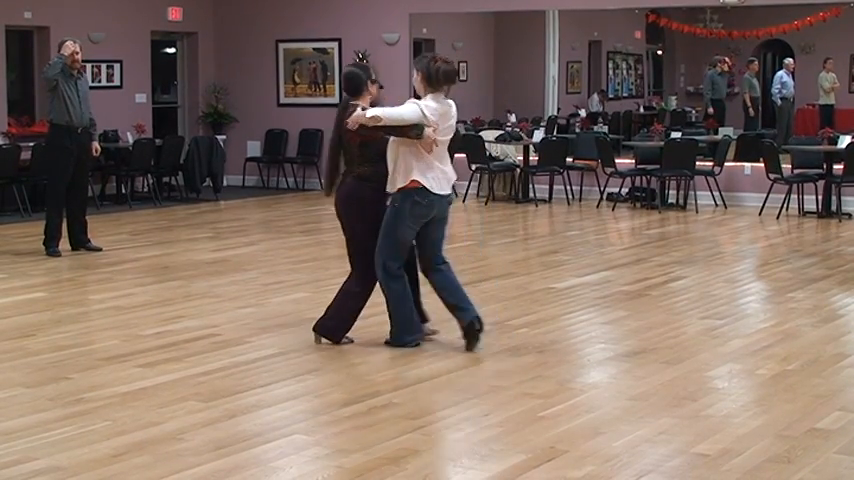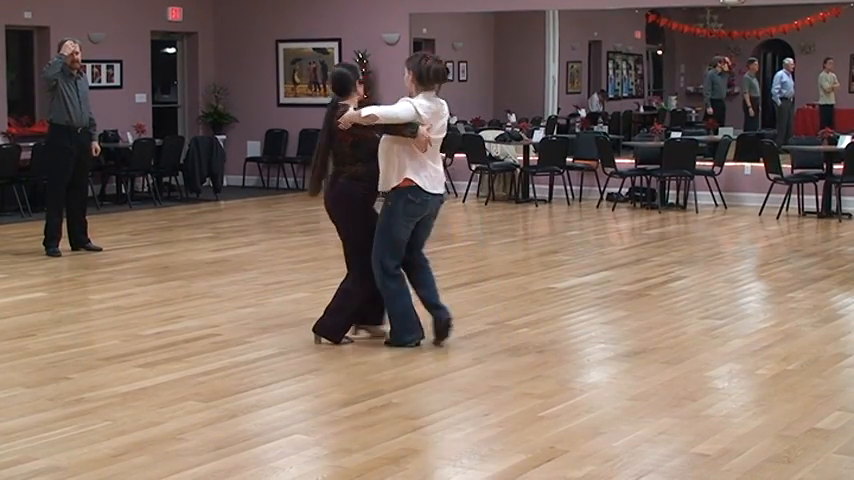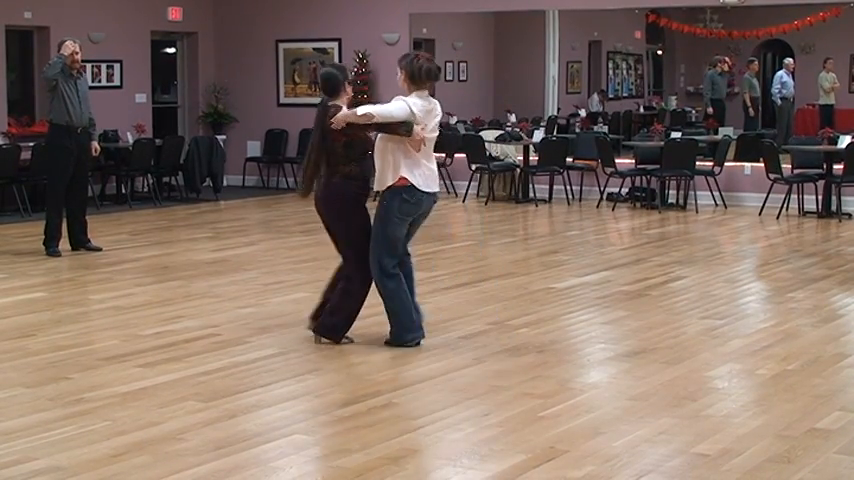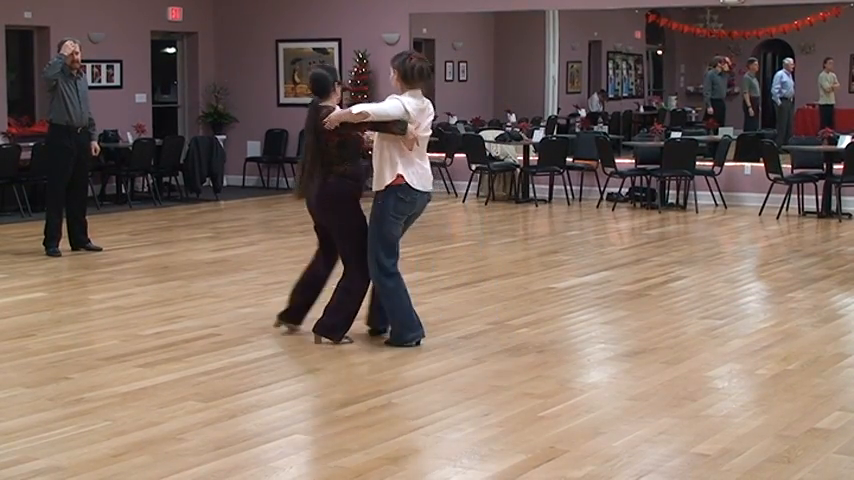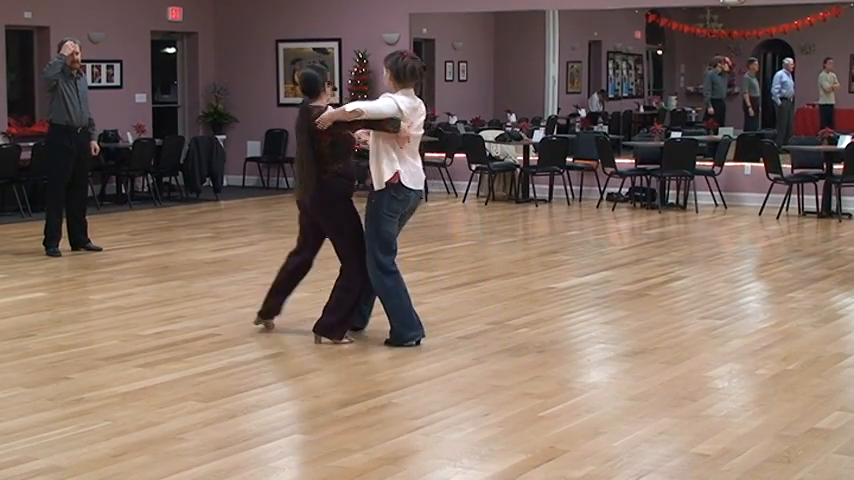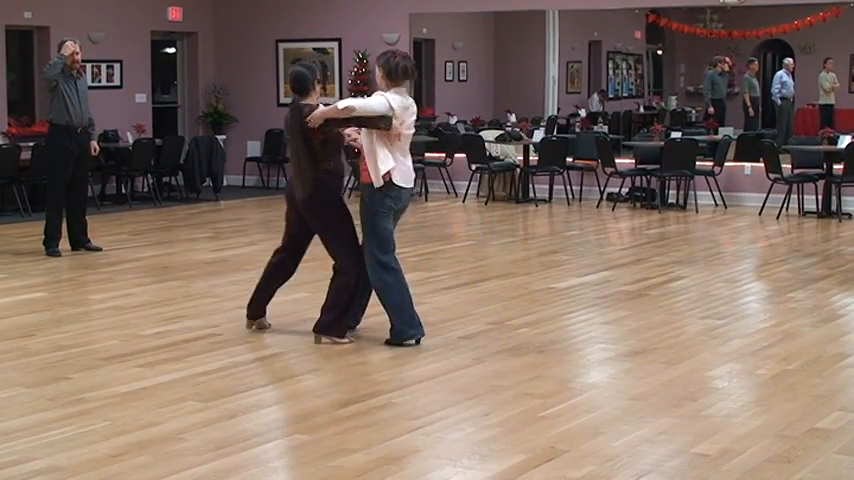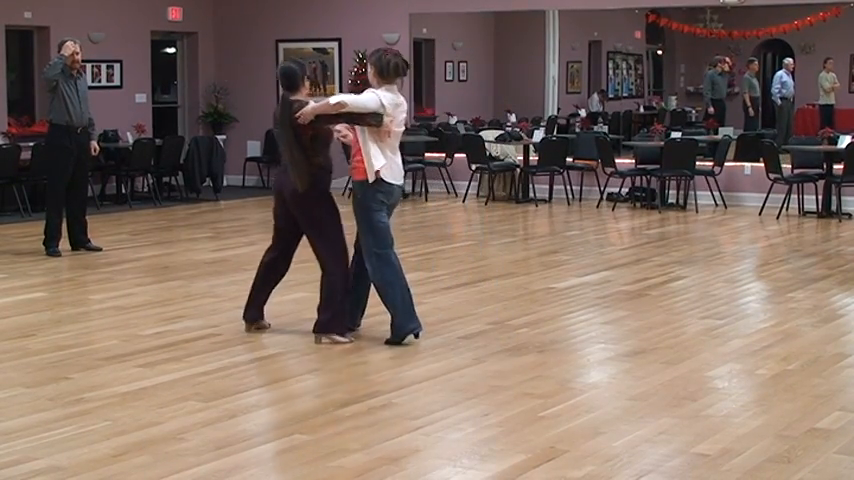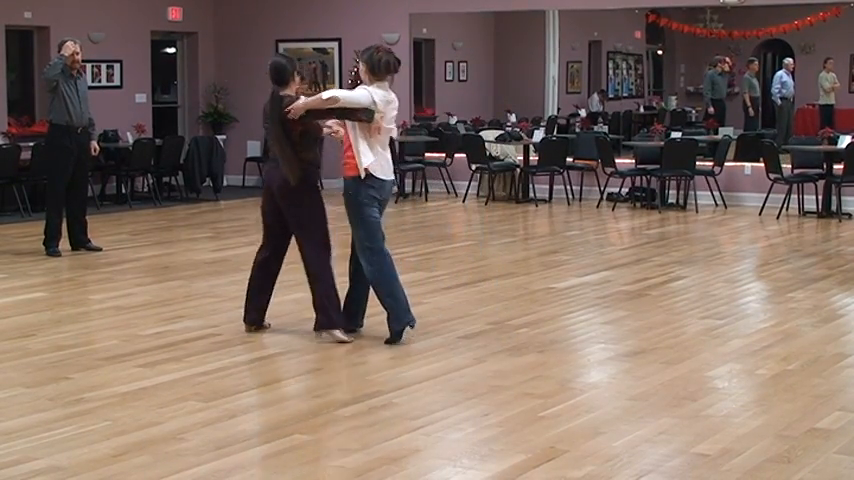
dt=0.1s
person 1, frame 1
left shoulder: (419, 109)
right shoulder: (449, 108)
left elbow: (379, 115)
left wrist: (356, 119)
left hip: (414, 193)
right hip: (441, 193)
left knee: (388, 263)
right knee: (433, 261)
left ankle: (406, 332)
right ankle: (467, 317)
person 1, frame 2
left shoulder: (411, 107)
right shoulder: (441, 108)
left elbow: (374, 114)
left wrist: (350, 118)
left hip: (408, 192)
right hip: (433, 193)
left knee: (385, 263)
right knee: (414, 257)
left ankle: (406, 332)
right ankle: (439, 314)
person 1, frame 3
left shoulder: (406, 106)
right shoulder: (433, 106)
left elbow: (369, 113)
left wrist: (343, 117)
right wrist: (380, 137)
left hip: (403, 190)
right hip: (428, 190)
left knee: (384, 262)
right knee: (398, 254)
left ankle: (406, 331)
right ankle: (407, 321)
person 1, frame 4
left shoulder: (400, 105)
right shoulder: (425, 106)
left elbow: (364, 111)
left wrist: (337, 117)
right wrist: (371, 138)
left hip: (398, 189)
right hip: (420, 190)
left knee: (382, 261)
right knee: (387, 253)
left ankle: (406, 331)
right ankle: (381, 319)
person 1, frame 5
left shoulder: (393, 103)
right shoulder: (417, 105)
left elbow: (358, 109)
left wrist: (331, 116)
right wrist: (366, 138)
left hip: (391, 188)
right hip: (412, 188)
left knee: (382, 260)
right knee: (378, 253)
left ankle: (407, 330)
right ankle: (357, 316)
person 1, frame 6
left shoulder: (385, 101)
right shoulder: (408, 103)
left elbow: (349, 105)
left wrist: (322, 114)
right wrist: (358, 135)
left hip: (384, 186)
right hip: (402, 186)
left knee: (381, 258)
right knee: (373, 252)
left ankle: (407, 328)
person 1, frame 7
left shoulder: (376, 98)
right shoulder: (398, 101)
left elbow: (340, 102)
left wrist: (312, 110)
right wrist: (349, 134)
left hip: (372, 183)
right hip: (391, 183)
left knee: (380, 255)
right knee: (366, 251)
left ankle: (405, 323)
right ankle: (351, 316)
person 1, frame 8
left shoulder: (368, 95)
right shoulder: (389, 98)
left elbow: (333, 97)
left wrist: (303, 106)
right wrist: (340, 129)
left hip: (363, 179)
right hip: (382, 179)
left knee: (372, 250)
right knee: (362, 247)
left ankle: (400, 316)
right ankle: (352, 317)
person 2, frame 1
left shoulder: (353, 114)
left elbow: (377, 137)
right elbow: (384, 124)
right wrist: (420, 132)
left hip: (361, 195)
right hip: (360, 198)
left knee: (403, 254)
right knee: (366, 266)
right ankle: (330, 329)
person 2, frame 2
left shoulder: (341, 114)
right elbow: (379, 122)
right wrist: (414, 130)
left hip: (350, 194)
right hip: (351, 197)
right knee: (364, 265)
left ankle: (367, 318)
right ankle: (330, 329)
person 2, frame 3
left shoulder: (329, 115)
right shoulder: (342, 116)
right elbow: (376, 121)
left wrist: (371, 139)
right wrist: (410, 129)
left hip: (331, 194)
right hip: (344, 197)
left knee: (353, 259)
right knee: (363, 265)
left ankle: (323, 316)
right ankle: (329, 329)
person 2, frame 4
left shoulder: (318, 115)
right shoulder: (335, 116)
right elbow: (368, 120)
left wrist: (362, 138)
right wrist: (403, 128)
left hip: (323, 193)
right hip: (338, 196)
left knee: (326, 256)
right knee: (360, 264)
left ankle: (291, 314)
right ankle: (330, 329)
person 2, frame 5
left shoulder: (306, 116)
right elbow: (361, 119)
left wrist: (353, 139)
right wrist: (396, 126)
left hip: (311, 193)
right hip: (331, 194)
left knee: (303, 253)
right knee: (355, 262)
left ankle: (268, 311)
right ankle: (329, 328)
person 2, frame 6
left shoulder: (295, 114)
right shoulder: (318, 114)
left wrist: (343, 137)
right wrist: (387, 124)
left hip: (301, 190)
right hip: (321, 192)
left knee: (289, 251)
right knee: (349, 259)
left ankle: (256, 313)
right ankle: (330, 328)
person 2, frame 7
left shoulder: (284, 110)
right elbow: (343, 113)
left wrist: (330, 132)
right wrist: (378, 121)
left hip: (287, 184)
right hip: (310, 188)
left knee: (279, 249)
right knee: (333, 255)
left ankle: (253, 315)
right ankle: (329, 326)
person 2, frame 8
left shoulder: (273, 106)
right shoulder: (298, 105)
left wrist: (322, 127)
left hip: (275, 179)
right hip: (298, 184)
left knee: (271, 247)
right knee: (315, 251)
left ankle: (254, 317)
right ankle: (329, 322)
person 3, frame 1
left shoulder: (83, 79)
right shoulder: (58, 77)
right elbow: (47, 75)
left wrist: (93, 138)
right wrist: (62, 55)
left hip: (82, 137)
right hip: (61, 137)
left knee: (80, 192)
right knee: (57, 191)
left ankle: (80, 239)
right ankle: (52, 242)
person 3, frame 2
left shoulder: (83, 79)
right shoulder: (58, 77)
right elbow: (47, 74)
left wrist: (93, 138)
right wrist: (61, 55)
left hip: (82, 137)
right hip: (61, 136)
left knee: (80, 192)
right knee: (57, 191)
left ankle: (80, 239)
right ankle: (51, 242)
person 3, frame 3
left shoulder: (83, 79)
right shoulder: (57, 77)
right elbow: (47, 74)
left wrist: (93, 137)
right wrist: (61, 55)
left hip: (81, 137)
right hip: (61, 136)
left knee: (79, 192)
right knee: (57, 191)
left ankle: (80, 239)
right ankle: (52, 242)
person 3, frame 4
left shoulder: (82, 79)
right shoulder: (57, 77)
right elbow: (47, 74)
left wrist: (92, 137)
right wrist: (61, 55)
left hip: (81, 137)
right hip: (61, 136)
left knee: (79, 192)
right knee: (57, 191)
left ankle: (80, 238)
right ankle: (51, 242)
person 3, frame 5
left shoulder: (82, 79)
right shoulder: (57, 77)
right elbow: (47, 75)
left wrist: (92, 137)
right wrist: (62, 55)
left hip: (81, 137)
right hip: (60, 136)
left knee: (79, 192)
right knee: (57, 191)
left ankle: (79, 239)
right ankle: (52, 242)
person 3, frame 6
left shoulder: (82, 79)
right shoulder: (58, 77)
right elbow: (47, 75)
left wrist: (92, 137)
right wrist: (62, 55)
left hip: (81, 137)
right hip: (60, 136)
left knee: (79, 192)
right knee: (57, 191)
left ankle: (80, 238)
right ankle: (51, 242)
person 3, frame 7
left shoulder: (82, 78)
right shoulder: (58, 77)
right elbow: (47, 75)
left wrist: (92, 137)
right wrist: (62, 55)
left hip: (81, 136)
right hip: (60, 136)
left knee: (79, 191)
right knee: (57, 191)
left ankle: (80, 238)
right ankle: (52, 242)
person 3, frame 8
left shoulder: (82, 78)
right shoulder: (58, 78)
right elbow: (47, 75)
left wrist: (92, 137)
right wrist: (62, 56)
left hip: (81, 137)
right hip: (60, 136)
left knee: (79, 192)
right knee: (57, 191)
left ankle: (80, 238)
right ankle: (51, 242)
